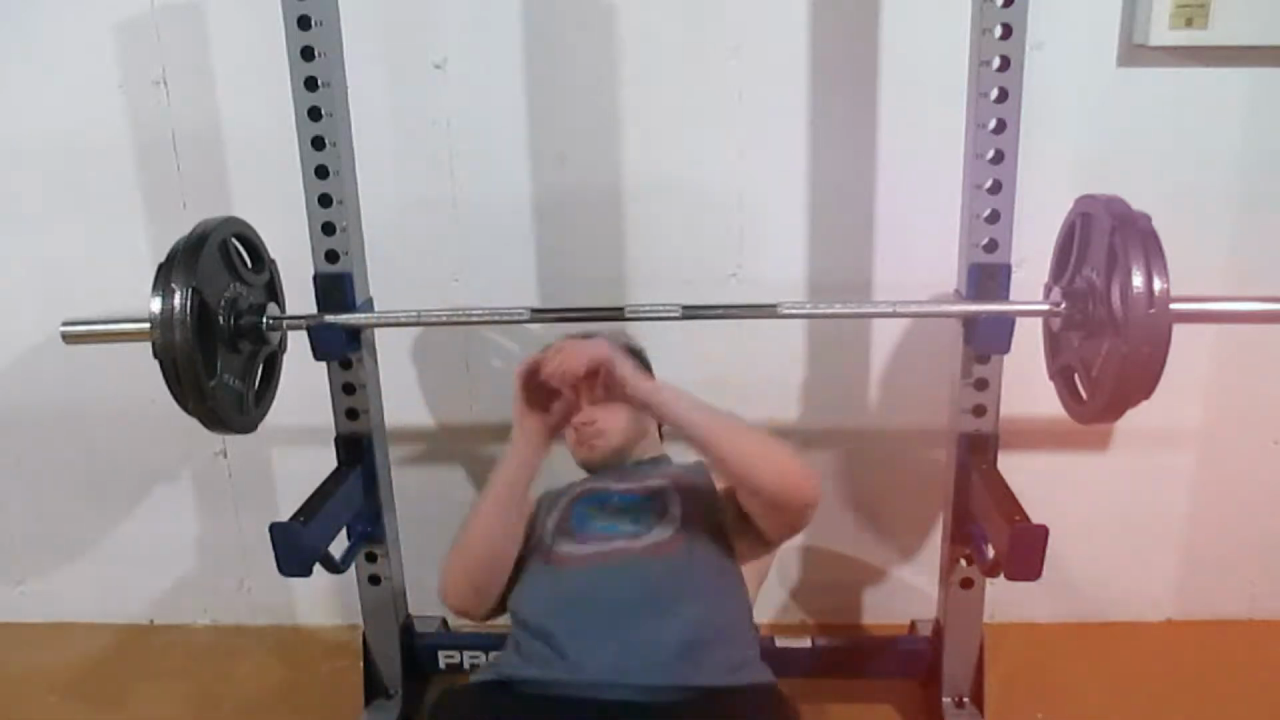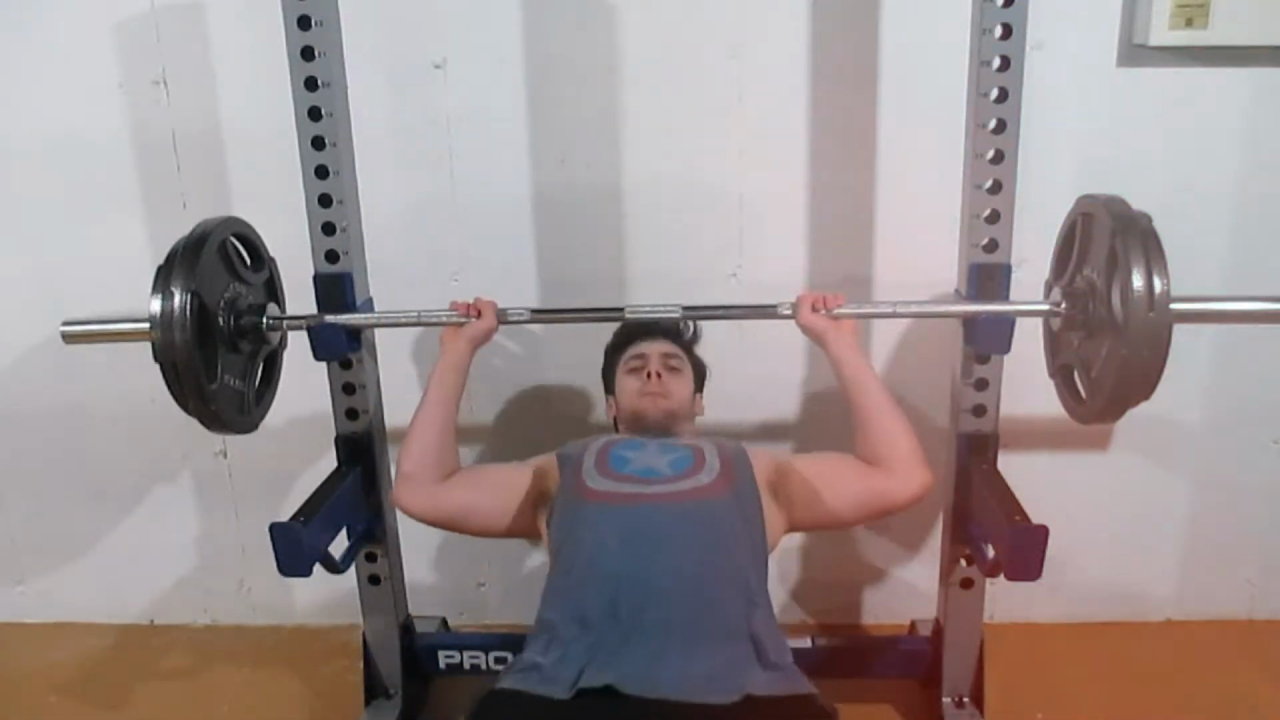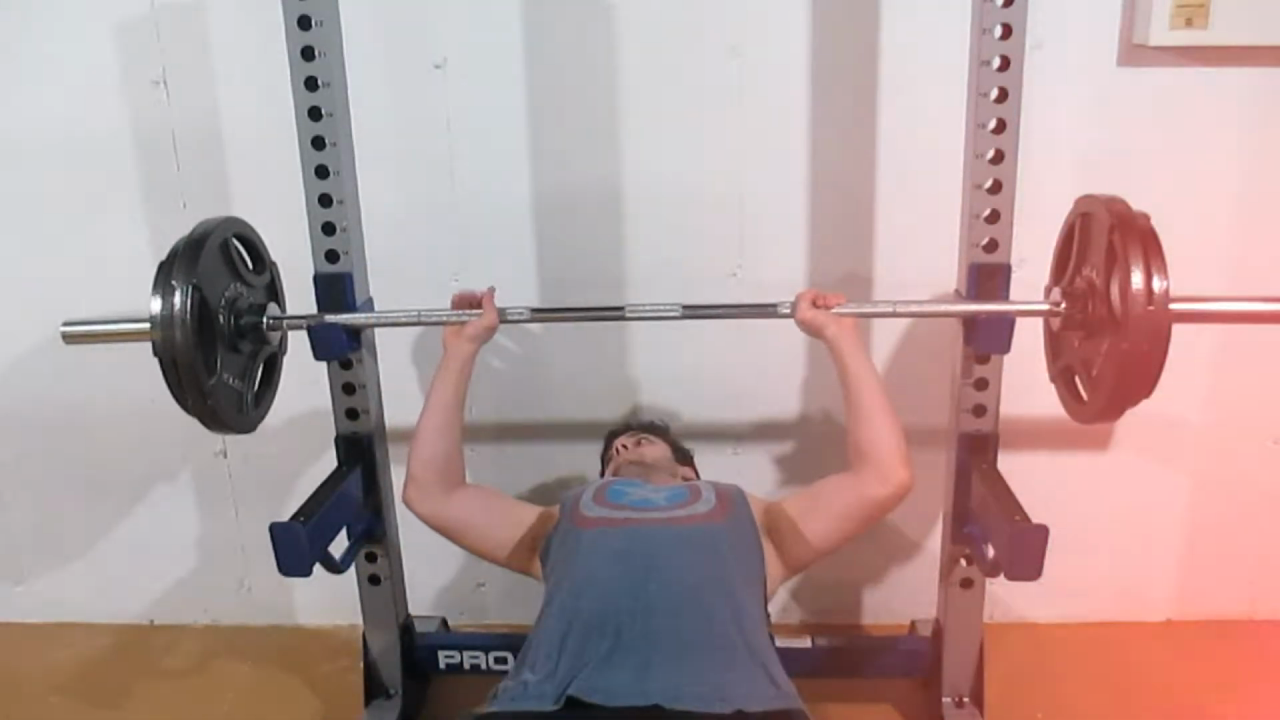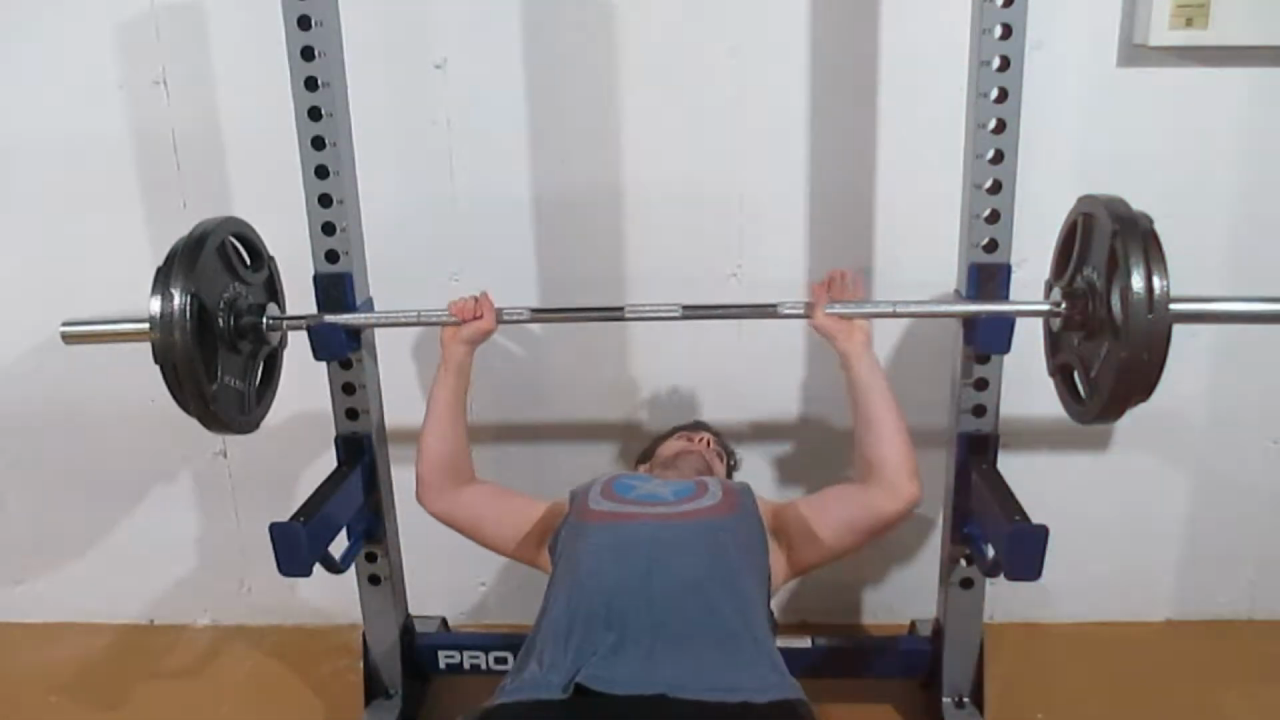
dt=1s
person 1, frame 1
left shoulder: (721, 485)
right shoulder: (546, 505)
left elbow: (797, 489)
right elbow: (463, 596)
left wrist: (653, 393)
right wrist: (526, 442)
person 1, frame 2
left shoulder: (751, 468)
right shoulder: (561, 472)
left elbow: (901, 477)
right elbow: (419, 488)
left wrist: (837, 342)
right wrist: (458, 350)
person 1, frame 3
left shoulder: (748, 517)
right shoulder: (560, 523)
left elbow: (883, 477)
right elbow: (431, 491)
left wrist: (841, 337)
right wrist: (461, 349)
person 1, frame 4
left shoulder: (756, 518)
right shoulder: (573, 514)
left elbow: (892, 489)
right elbow: (443, 487)
left wrist: (853, 347)
right wrist: (458, 351)
